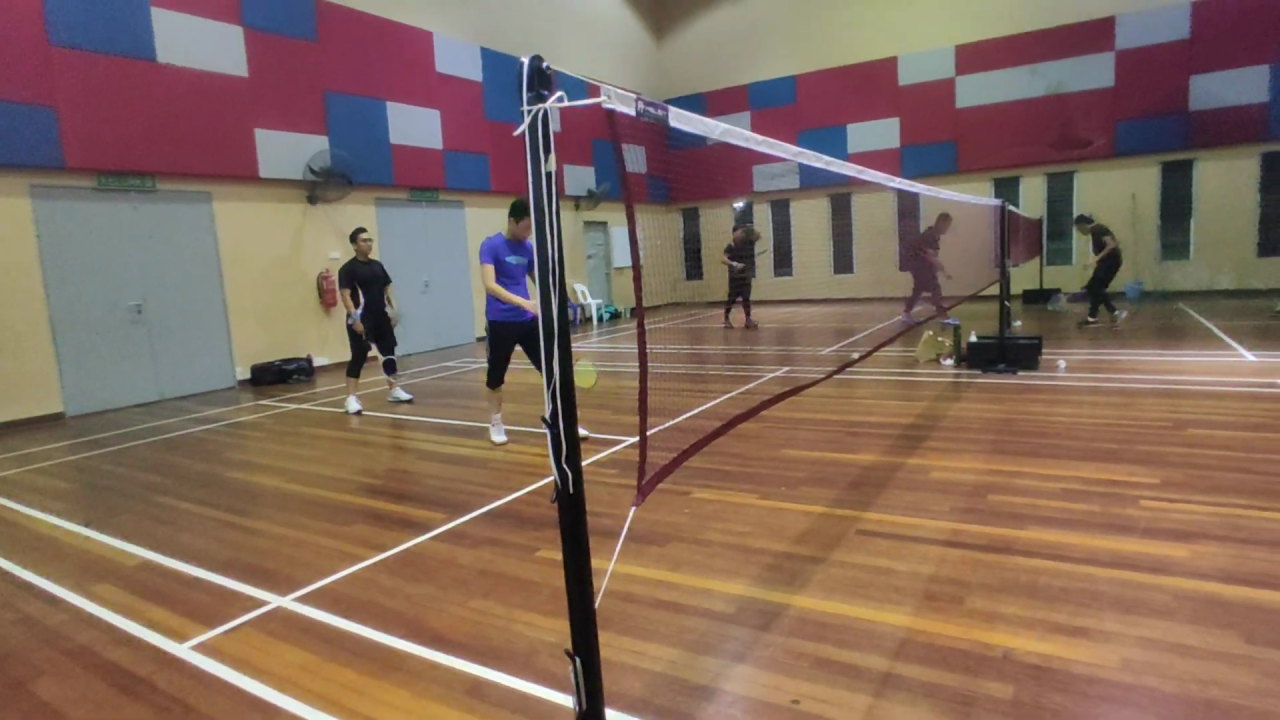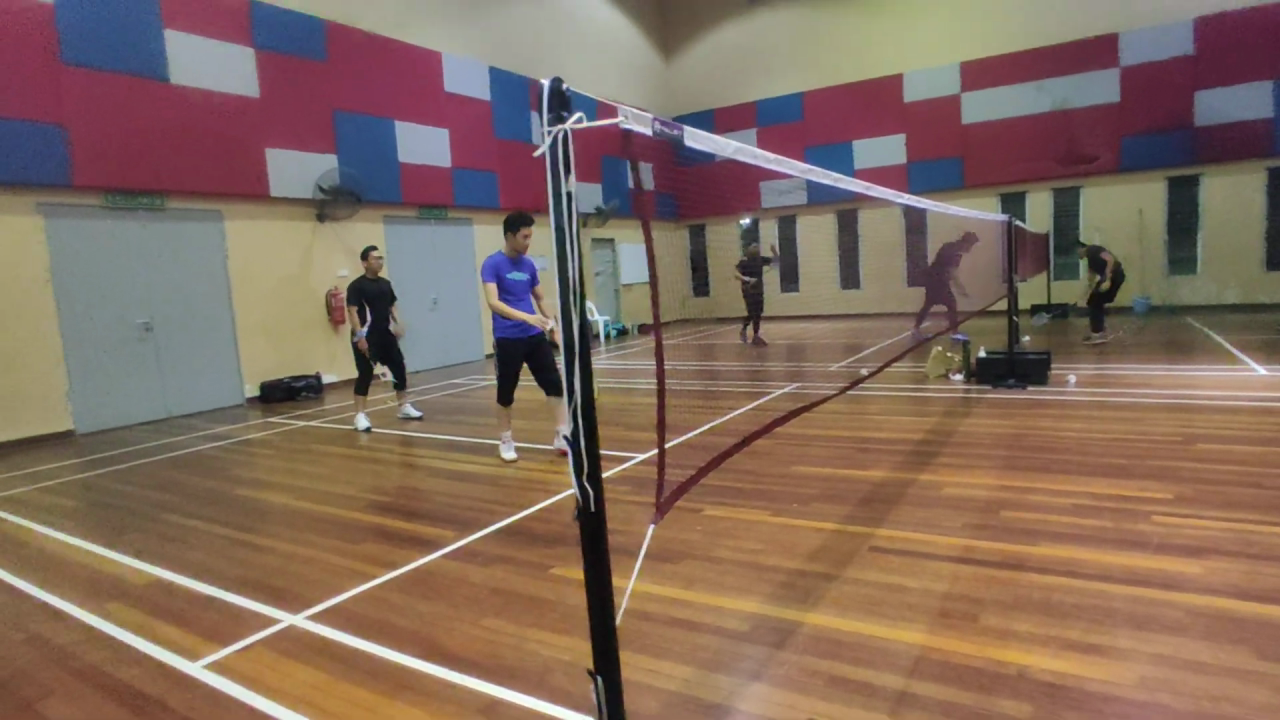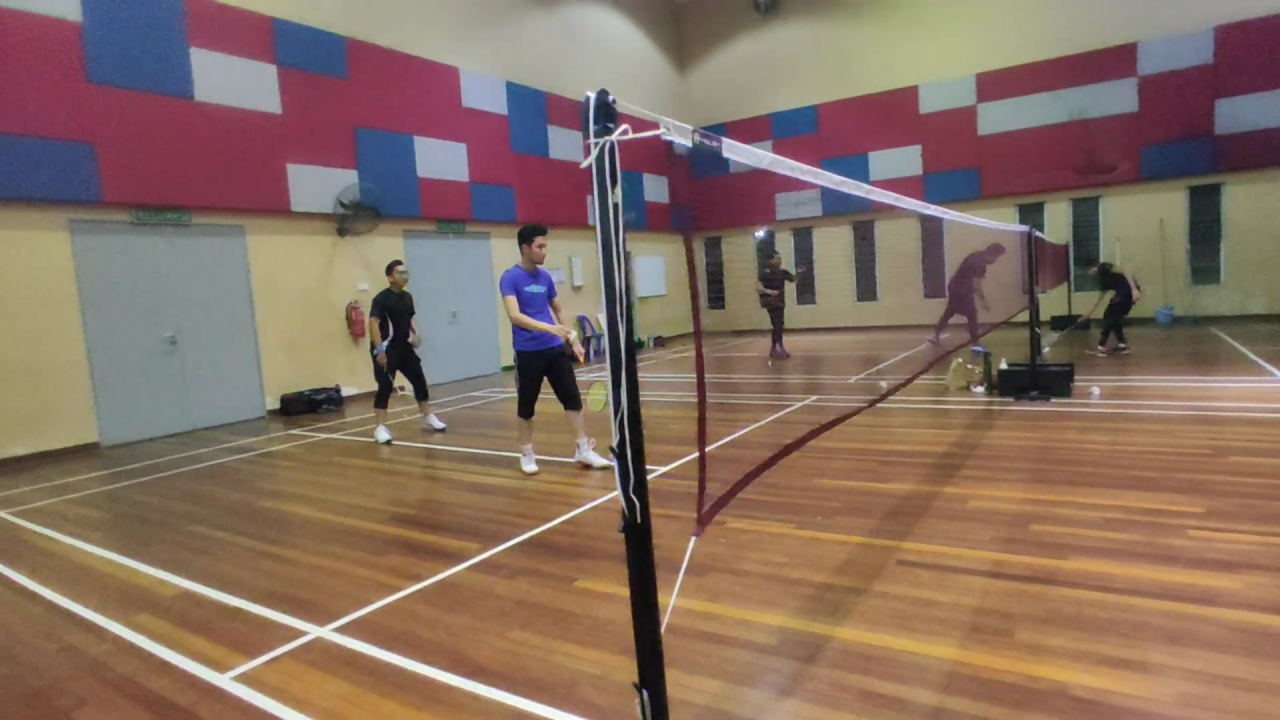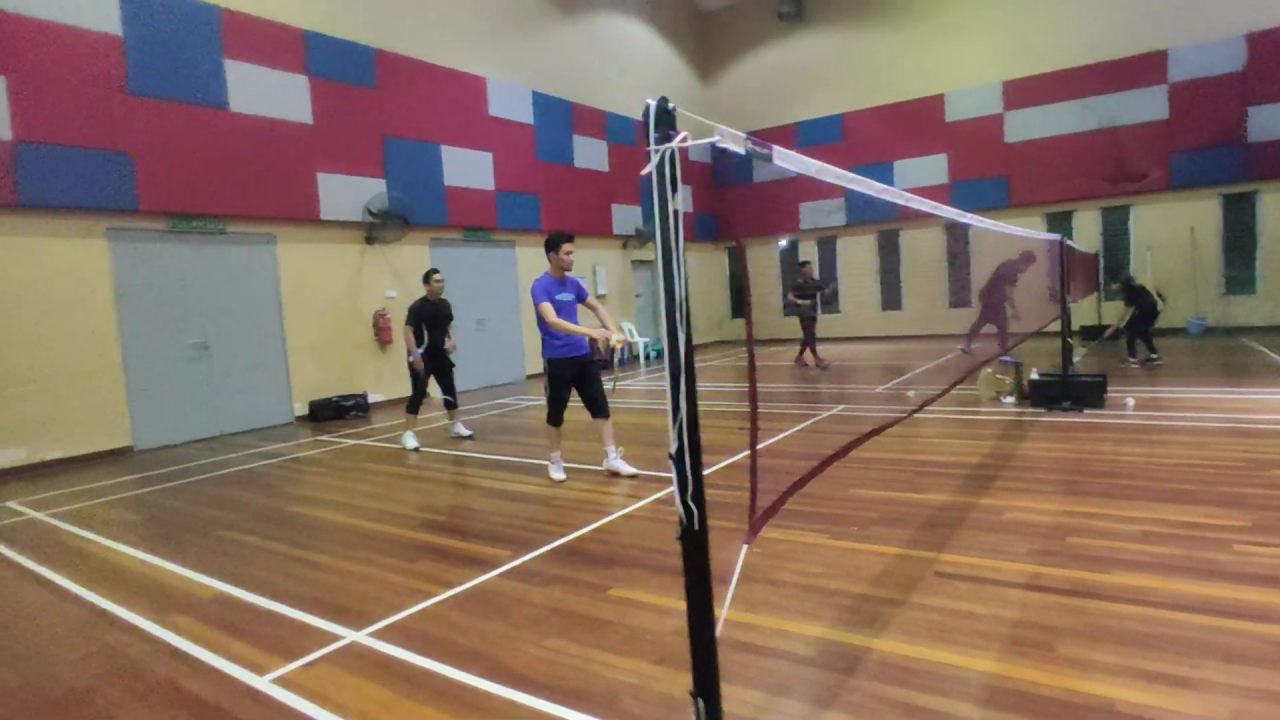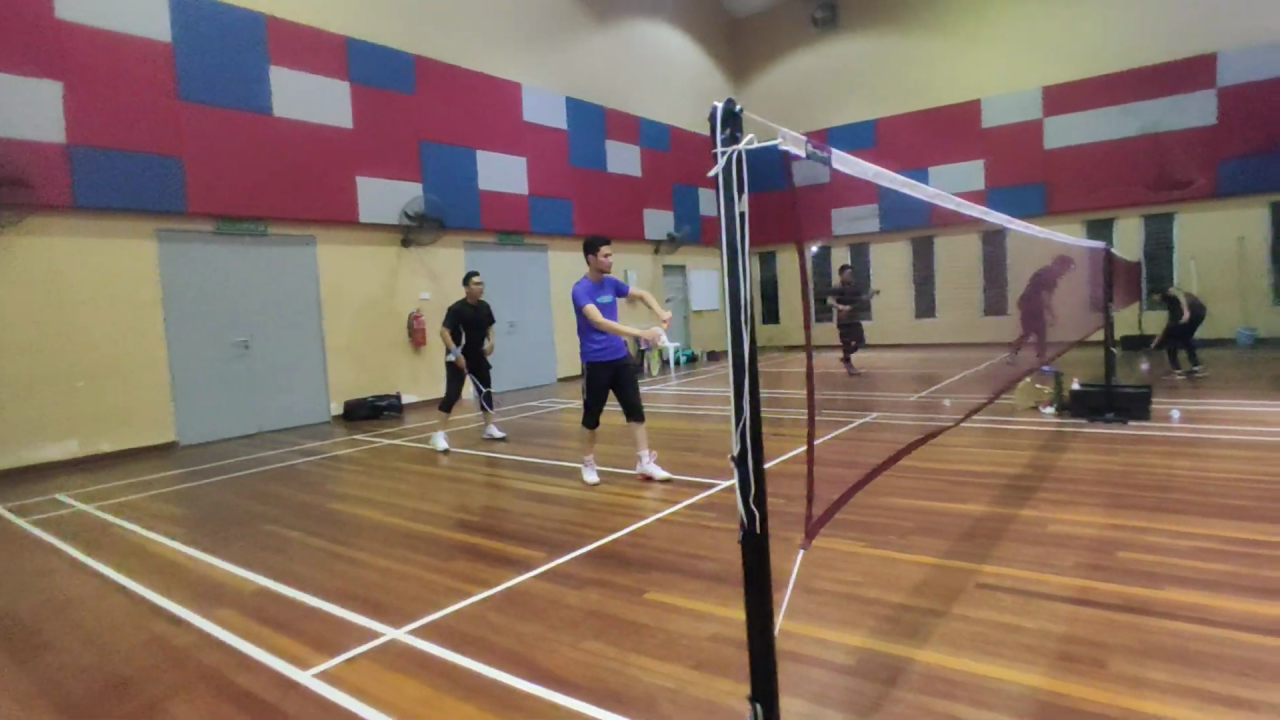
dt=0.2s
person 1, frame 1
left shoulder: (528, 248)
right shoulder: (490, 246)
right elbow: (489, 285)
right wrist: (523, 302)
left hip: (528, 319)
right hip: (500, 322)
right knee: (496, 376)
right ankle: (496, 424)
person 1, frame 2
left shoulder: (528, 264)
right shoulder: (492, 264)
right elbow: (493, 303)
left wrist: (551, 324)
right wrist: (527, 317)
left hip: (535, 336)
right hip: (508, 339)
left knee: (555, 385)
right knee: (506, 394)
left ankle: (563, 437)
right ankle: (506, 441)
person 1, frame 3
left shoulder: (545, 277)
right shoulder: (510, 278)
right elbow: (514, 316)
left wrist: (573, 340)
right wrist: (550, 328)
left hip: (555, 348)
right hip: (528, 352)
left knee: (573, 398)
right knee: (526, 406)
left ankle: (583, 450)
right ankle: (527, 453)
person 1, frame 4
left shoulder: (573, 283)
right shoulder: (541, 286)
left elbow: (596, 306)
right elbow: (552, 321)
left wrist: (612, 331)
right wrist: (591, 332)
left hip: (583, 355)
right hip: (557, 360)
left knee: (601, 406)
right knee: (556, 413)
left ankle: (612, 457)
right ankle: (555, 461)
person 1, frame 5
left shoulder: (611, 283)
right shoulder: (581, 289)
left elbow: (642, 294)
right elbow: (599, 322)
left wrist: (659, 312)
right wrist: (639, 333)
left hip: (620, 358)
right hip: (596, 362)
left knee: (636, 409)
right knee: (592, 416)
left ankle: (645, 462)
right ankle: (588, 464)
person 2, frame 1
left shoulder: (378, 265)
right shoulder: (348, 269)
left elbow: (387, 288)
right elbow: (345, 295)
left wrist: (393, 309)
right wrist: (355, 318)
left hip: (381, 318)
right hip: (361, 321)
left knee: (389, 353)
right knee: (358, 357)
left ankle: (394, 390)
right ankle: (351, 398)
person 2, frame 2
left shoulder: (385, 283)
right shoulder: (357, 286)
left elbow: (392, 306)
right elbow: (352, 312)
left wrist: (398, 324)
right wrist: (360, 336)
left hip: (386, 335)
right hip: (367, 338)
left knee: (399, 368)
right knee: (365, 375)
left ankle: (404, 406)
right ankle: (360, 416)
person 2, frame 3
left shoulder: (407, 297)
right shoulder: (381, 298)
right elbow: (373, 324)
left wrist: (415, 334)
right wrist: (380, 350)
left hip: (404, 347)
right hip: (386, 350)
left knee: (419, 380)
right knee: (385, 387)
left ankle: (428, 418)
right ankle: (380, 428)
person 2, frame 4
left shoulder: (445, 305)
right shoulder: (418, 307)
right elbow: (408, 331)
left wrist: (451, 340)
right wrist: (415, 356)
left hip: (440, 355)
right hip: (422, 357)
left knee: (450, 389)
right knee: (419, 393)
left ankle: (456, 426)
right ankle: (409, 434)
person 2, frame 5
left shoulder: (484, 307)
right shoulder: (457, 308)
left elbow: (489, 326)
right elbow: (444, 332)
left wrist: (491, 342)
right wrist: (456, 353)
left hip: (478, 356)
right hip: (458, 358)
left knee: (486, 390)
right knee: (452, 393)
left ankle: (489, 428)
right ankle: (439, 434)
